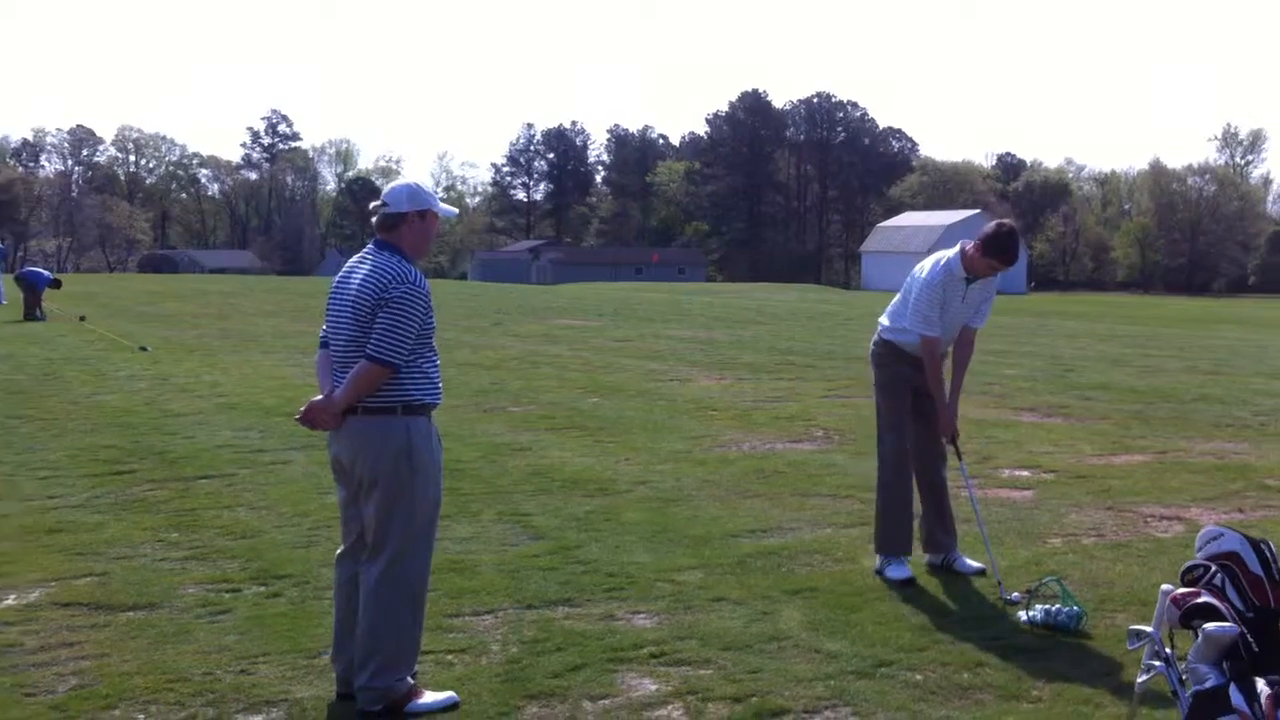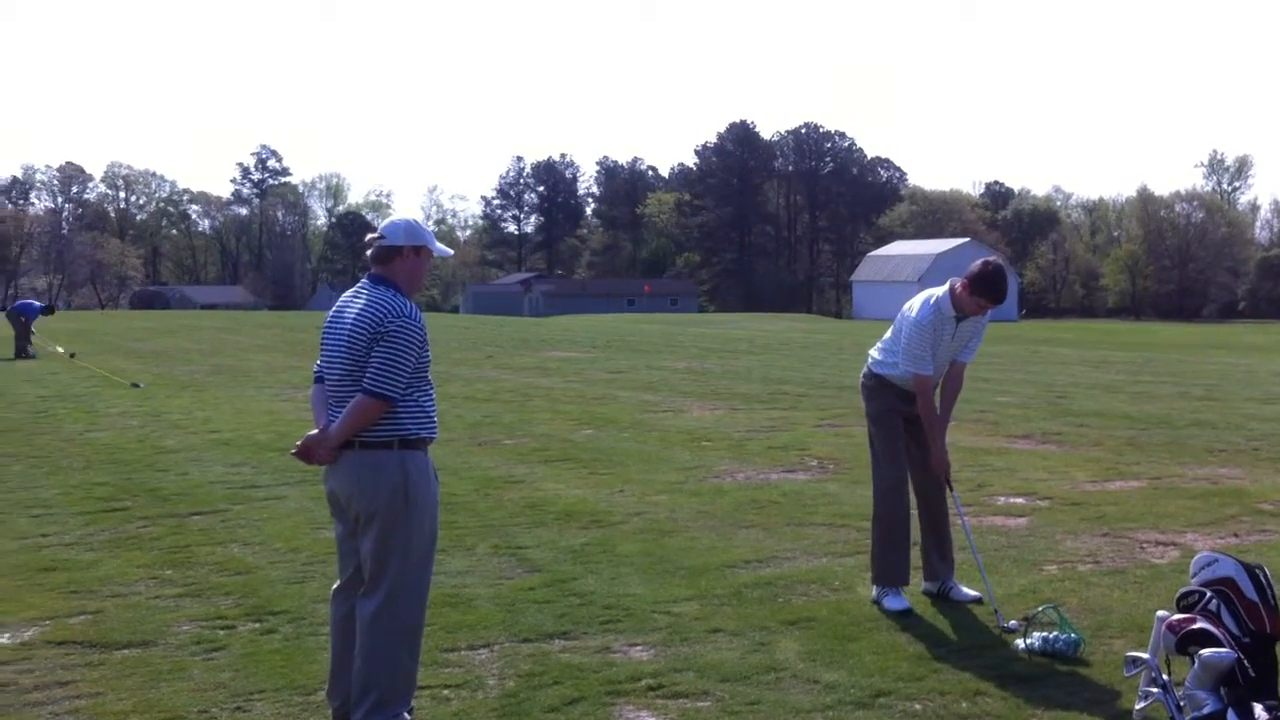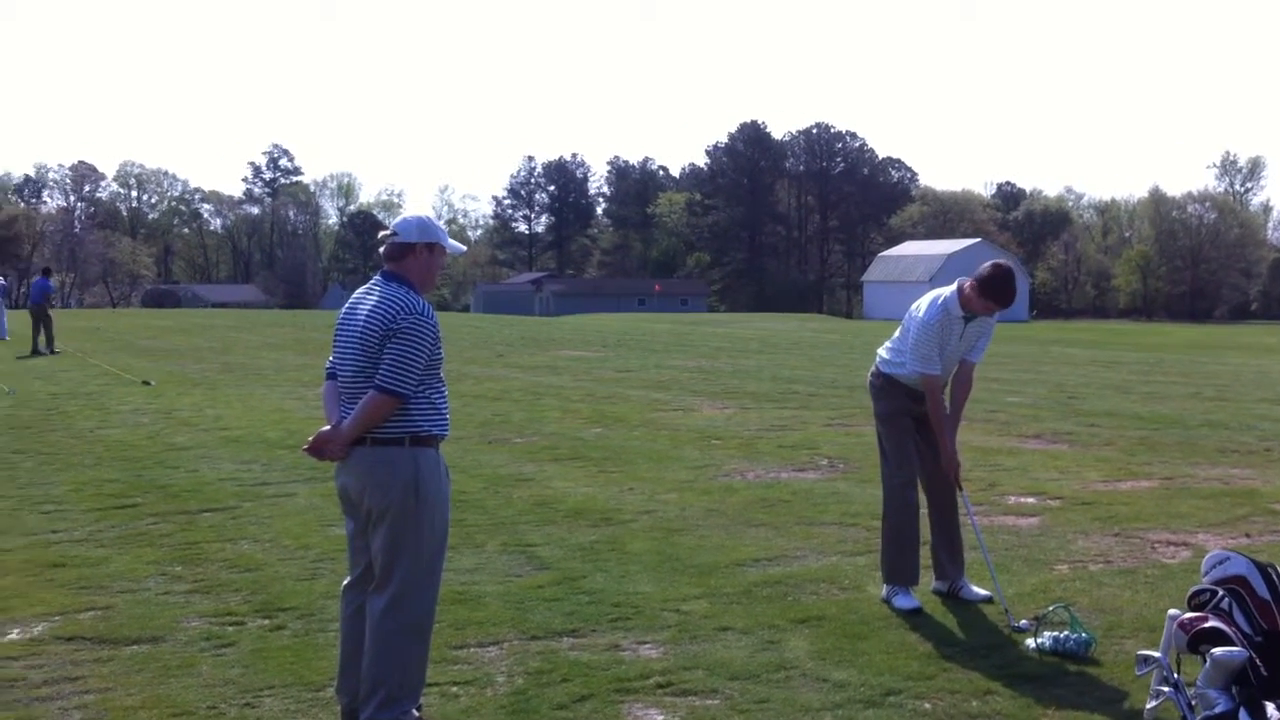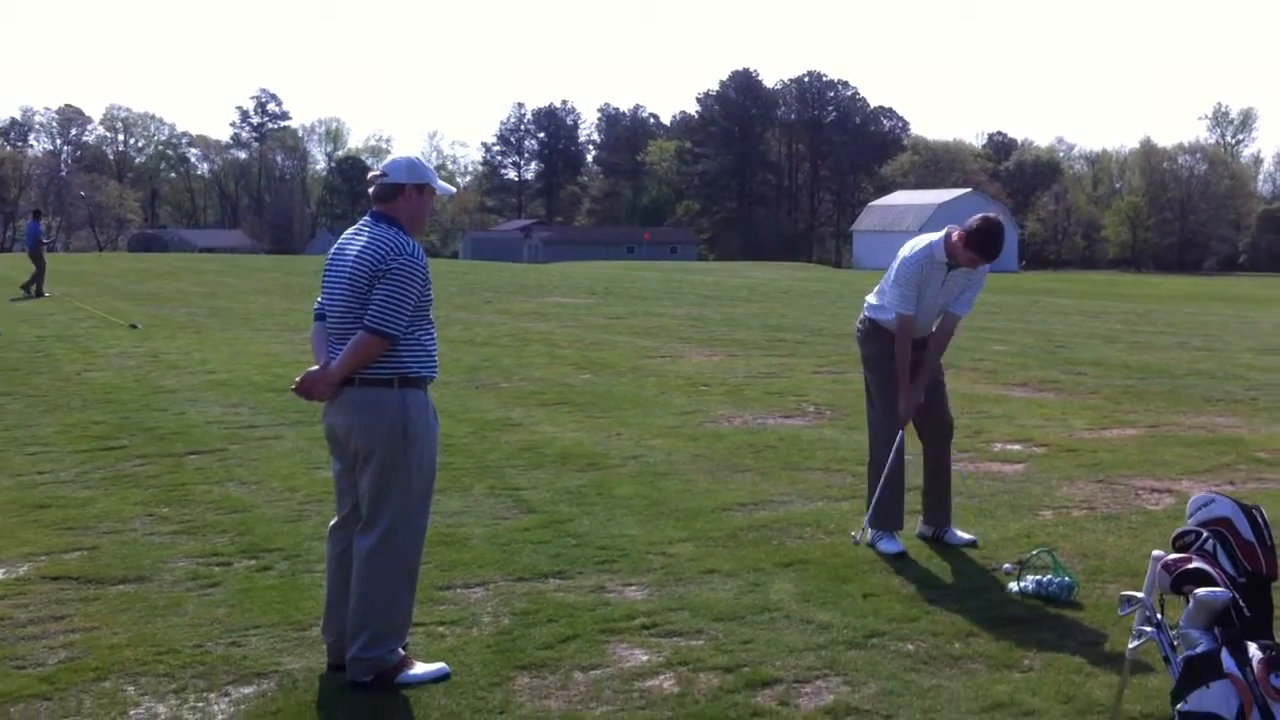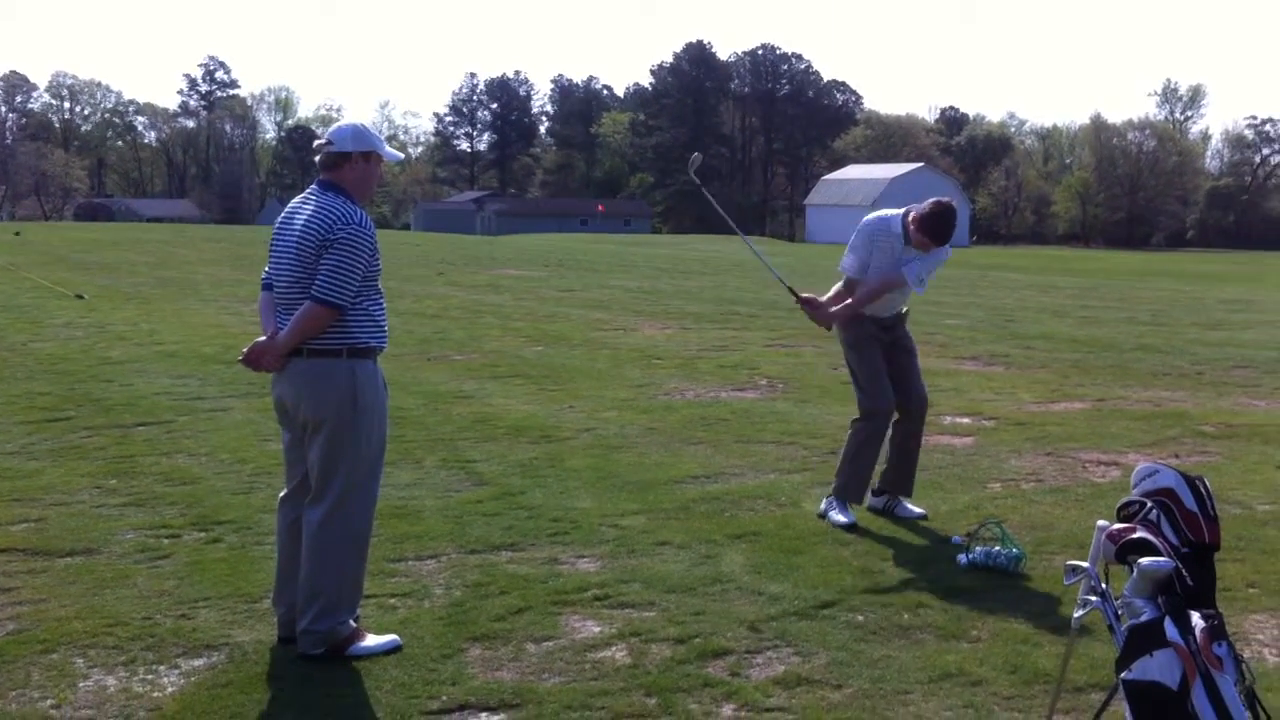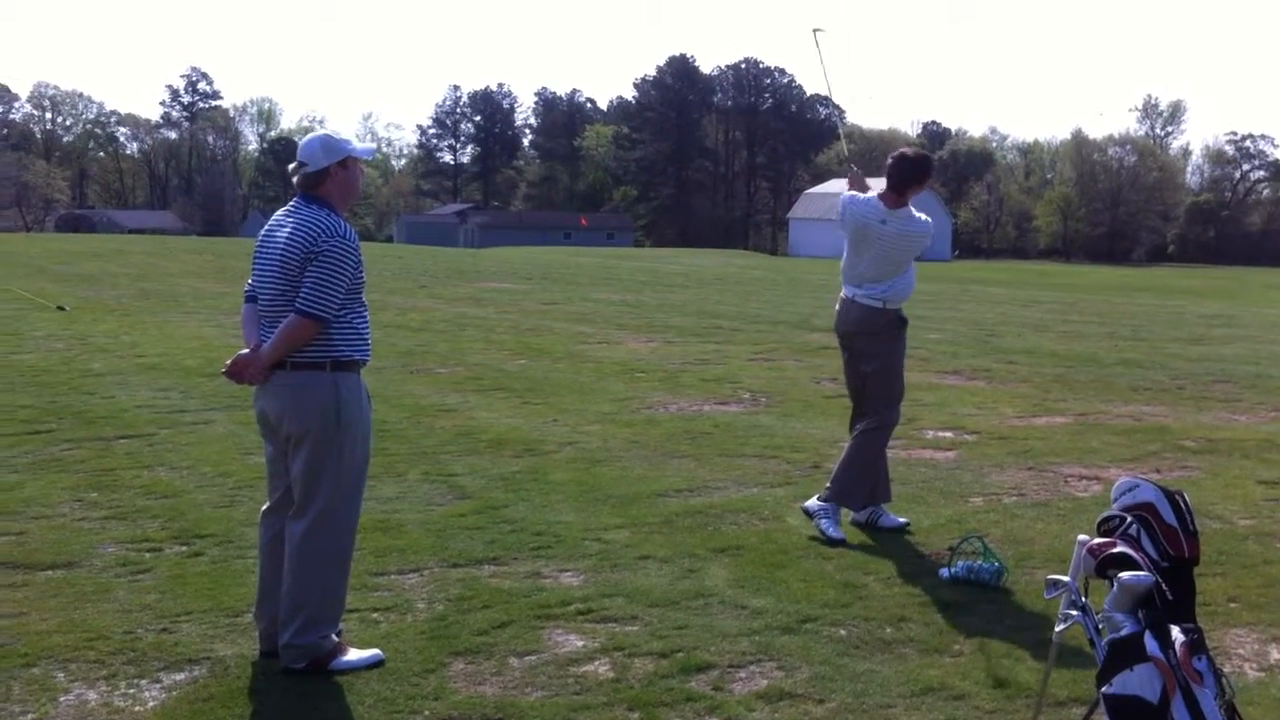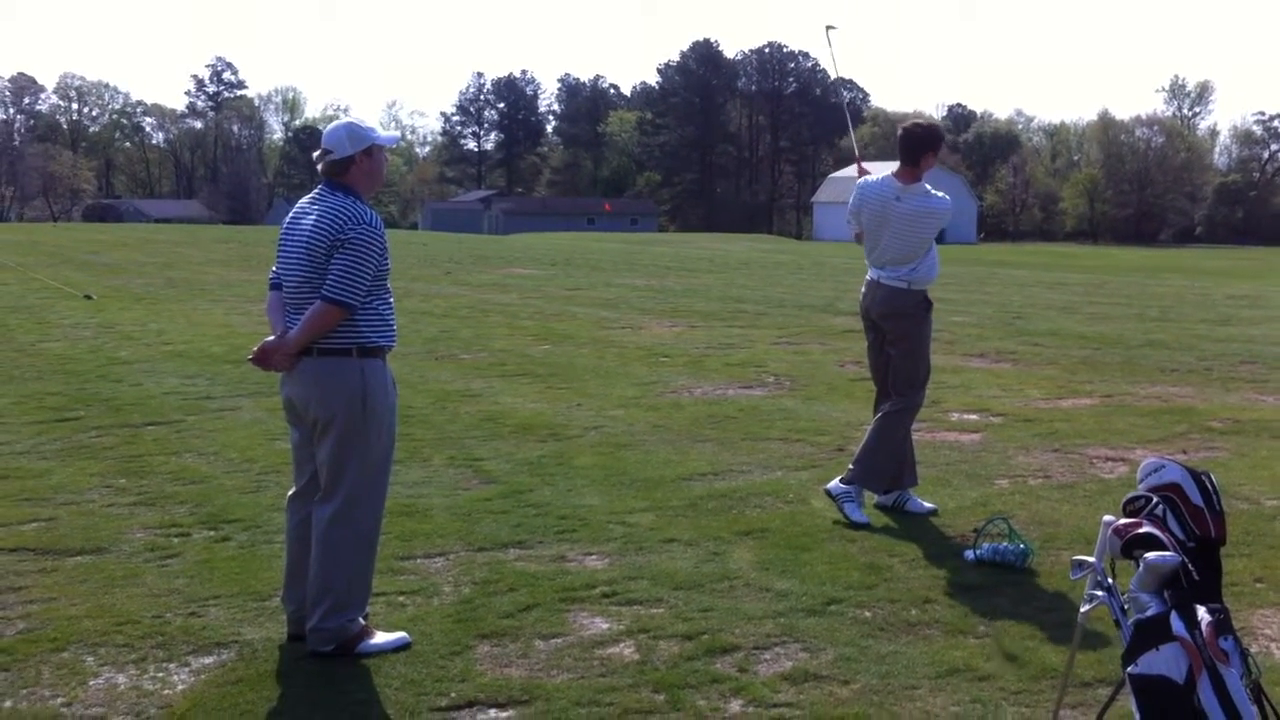
dt=0.7s
person 1, frame 1
left shoulder: (350, 270)
right shoulder: (406, 281)
left elbow: (328, 347)
right elbow: (380, 364)
left wrist: (330, 401)
right wrist: (334, 406)
left hip: (352, 432)
right hip: (397, 433)
left knee: (358, 553)
right knee: (397, 561)
left ankle: (353, 672)
person 1, frame 2
left shoulder: (343, 306)
right shoulder: (401, 314)
left elbow: (323, 381)
right elbow: (377, 397)
left wrist: (324, 434)
right wrist: (330, 442)
left hip: (347, 467)
right hip: (393, 467)
left knee: (353, 589)
right knee: (393, 596)
person 1, frame 3
left shoulder: (356, 302)
right shoulder: (414, 312)
left elbow: (335, 377)
right elbow: (388, 394)
left wrist: (337, 432)
right wrist: (342, 438)
left hip: (358, 464)
right hip: (404, 464)
left knee: (364, 585)
right knee: (403, 594)
person 1, frame 4
left shoulder: (346, 242)
right shoulder: (404, 253)
left elbow: (323, 317)
right elbow: (377, 334)
left wrist: (325, 372)
right wrist: (329, 377)
left hip: (347, 404)
right hip: (392, 406)
left knee: (351, 525)
right knee: (391, 533)
left ankle: (343, 644)
right ankle: (375, 658)
person 1, frame 5
left shoulder: (293, 211)
right shoulder: (351, 221)
left elbow: (270, 288)
right elbow: (325, 305)
left wrist: (274, 343)
right wrist: (277, 348)
left hip: (295, 375)
right hip: (342, 375)
left knee: (301, 496)
right knee: (340, 504)
left ankle: (294, 616)
right ankle: (326, 630)
person 1, frame 6
left shoulder: (277, 224)
right shoulder: (335, 234)
left elbow: (254, 300)
right elbow: (309, 317)
left wrist: (255, 355)
right wrist: (261, 361)
left hip: (278, 387)
right hip: (325, 388)
left knee: (283, 510)
right knee: (323, 517)
left ankle: (276, 629)
right ankle: (308, 644)
person 1, frame 7
left shoulder: (301, 212)
right shoulder: (361, 222)
left elbow: (278, 287)
right elbow: (335, 304)
left wrist: (282, 342)
right wrist: (288, 347)
left hip: (304, 374)
right hip: (350, 374)
left knee: (310, 495)
right knee: (349, 502)
left ankle: (303, 613)
right ankle: (335, 627)
person 2, frame 1
left shoulder: (988, 281)
right shoulder: (933, 275)
left elbow: (965, 340)
right elbow: (930, 349)
left wrist: (953, 401)
right wrist: (942, 410)
left hip: (926, 360)
right hip: (894, 356)
left knee: (932, 457)
right knee: (896, 453)
left ankle: (941, 549)
right ankle: (890, 553)
person 2, frame 2
left shoulder: (978, 316)
right shoulder: (923, 315)
left elbow: (954, 376)
right elbow: (924, 390)
left wrist: (940, 438)
right wrist: (936, 447)
left hip: (919, 392)
right hip: (885, 388)
left knee: (933, 485)
right knee: (892, 484)
left ankle: (939, 577)
right ankle: (886, 584)
person 2, frame 3
left shoulder: (986, 317)
right shoulder: (930, 315)
left elbow: (963, 376)
right elbow: (932, 389)
left wrist: (950, 437)
right wrist: (946, 448)
left hip: (928, 391)
right hip: (893, 387)
left knee: (942, 482)
right knee: (902, 483)
left ankle: (949, 576)
right ankle: (897, 583)
person 2, frame 4
left shoulder: (976, 270)
right shoulder: (917, 256)
left elbow: (945, 328)
right elbow: (903, 328)
left wrist: (920, 386)
right wrist: (903, 392)
left hip: (921, 338)
right hip: (881, 334)
left knee: (939, 427)
right knee: (887, 429)
left ankle: (936, 521)
right ankle: (881, 527)
person 2, frame 5
left shoulder: (937, 249)
right shoulder: (874, 227)
left elbow: (883, 289)
right elbow: (851, 282)
left wrist: (835, 309)
right wrist: (827, 305)
left hip: (891, 320)
right hip: (859, 322)
left knee: (914, 406)
right knee: (877, 408)
left ankle: (887, 493)
right ankle: (838, 499)
person 2, frame 6
left shoulder: (851, 205)
right shoulder: (921, 229)
left wrist: (861, 190)
left hip: (848, 311)
right hip: (882, 320)
left knee: (867, 411)
right knee: (881, 416)
left ankle: (867, 503)
right ankle: (828, 501)
person 2, frame 7
left shoulder: (866, 188)
right shoulder: (939, 206)
left hip: (873, 293)
right hip: (908, 303)
left knee: (890, 394)
right knee: (905, 398)
left ankle: (894, 487)
right ankle: (851, 482)
